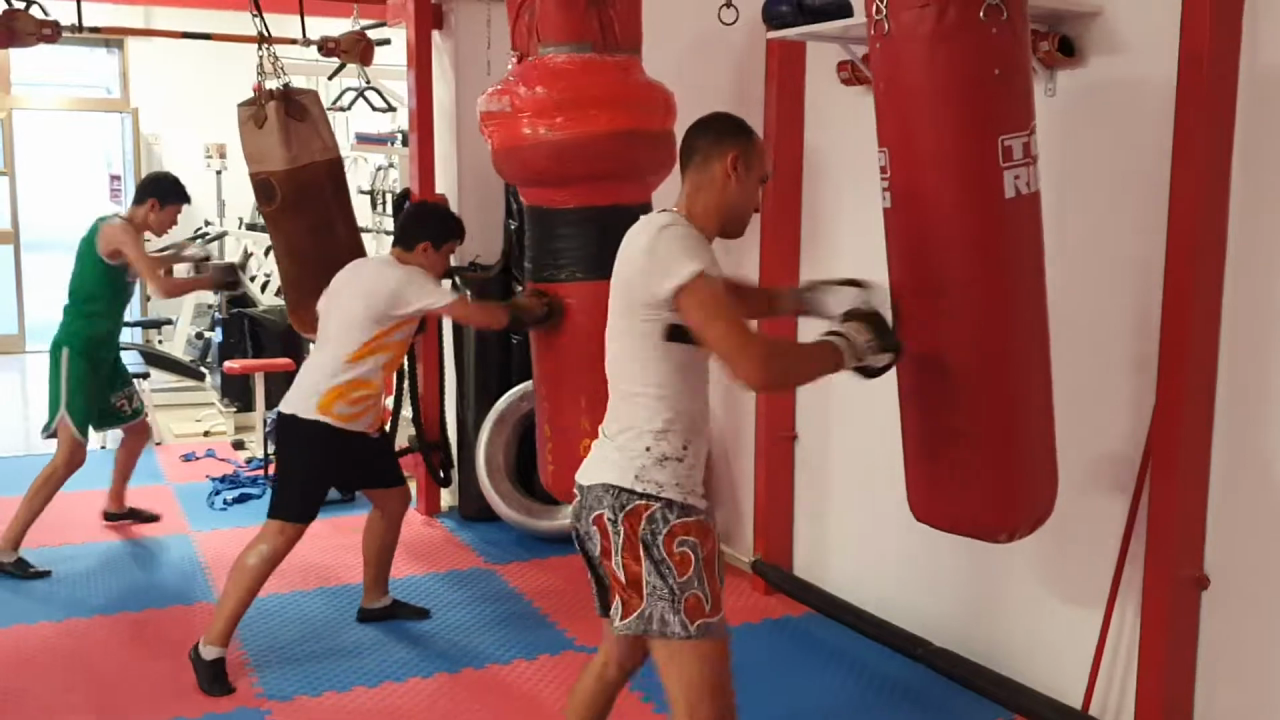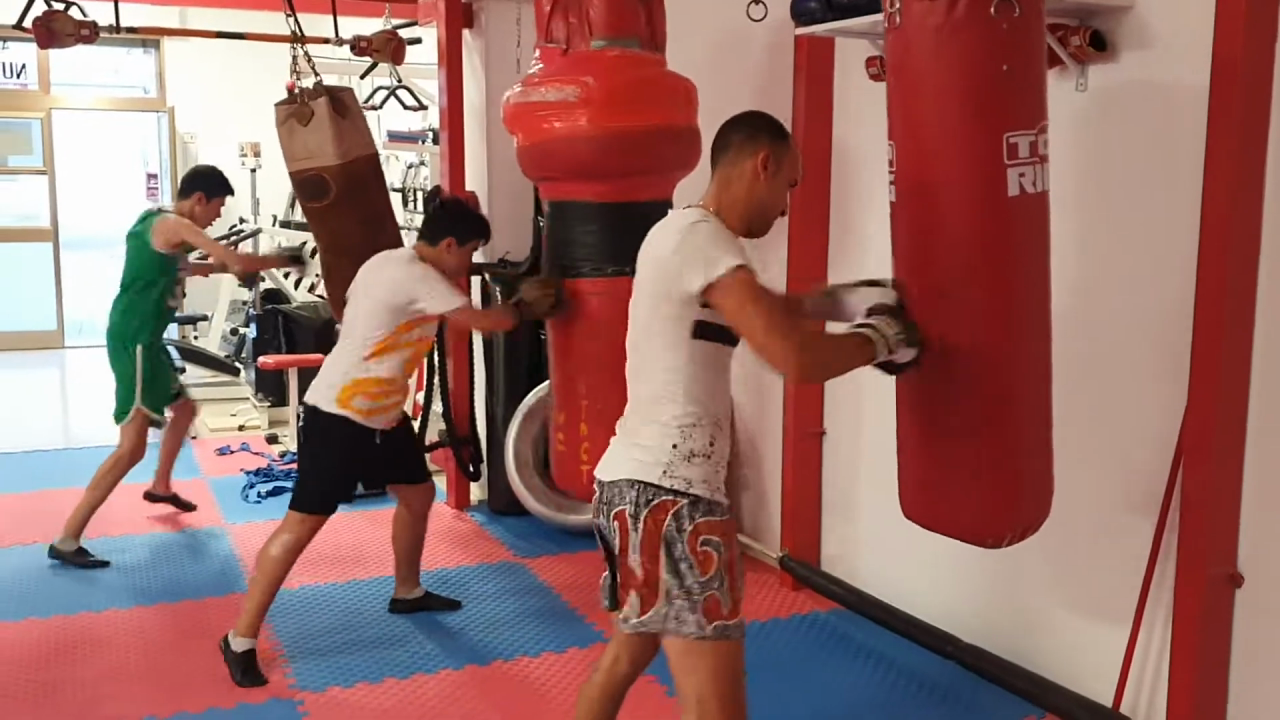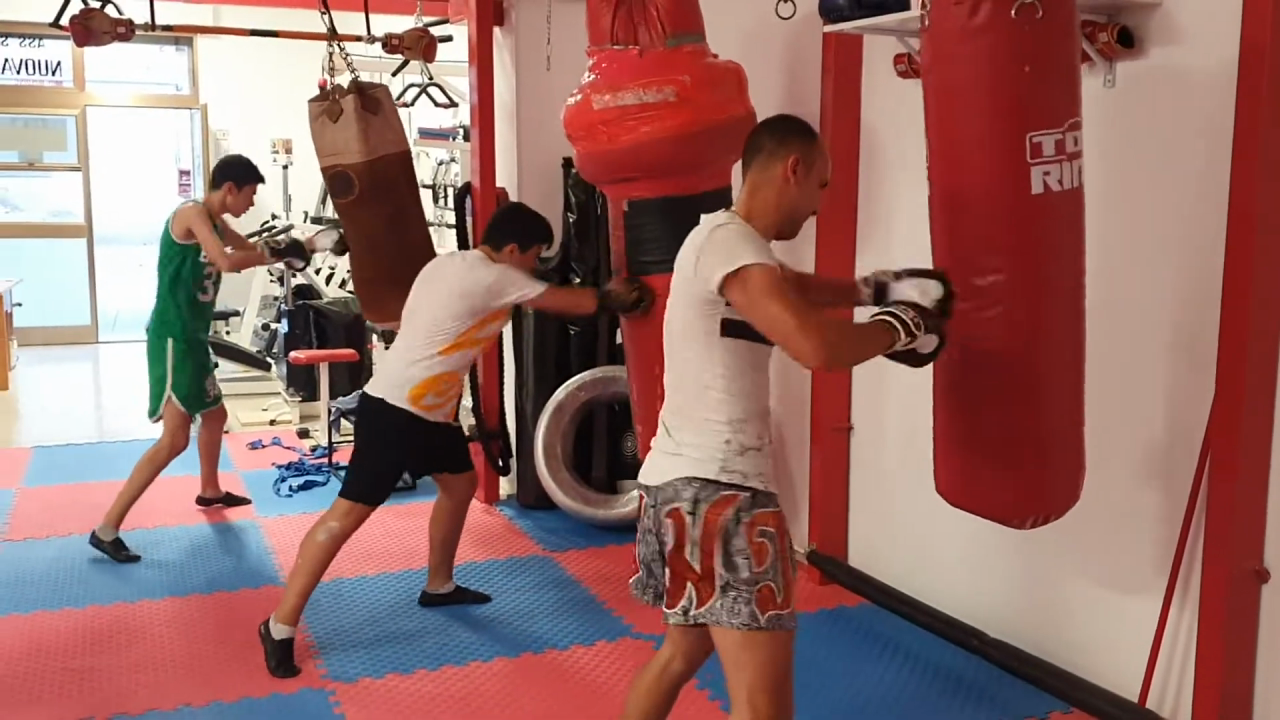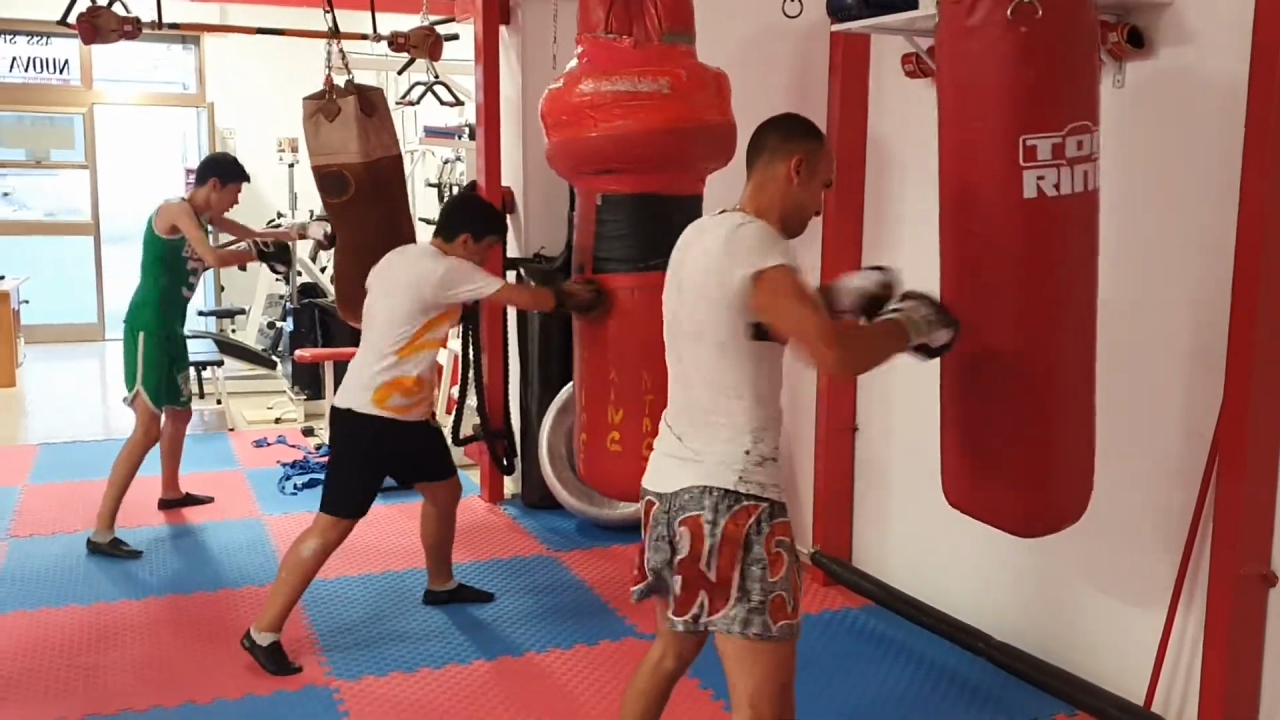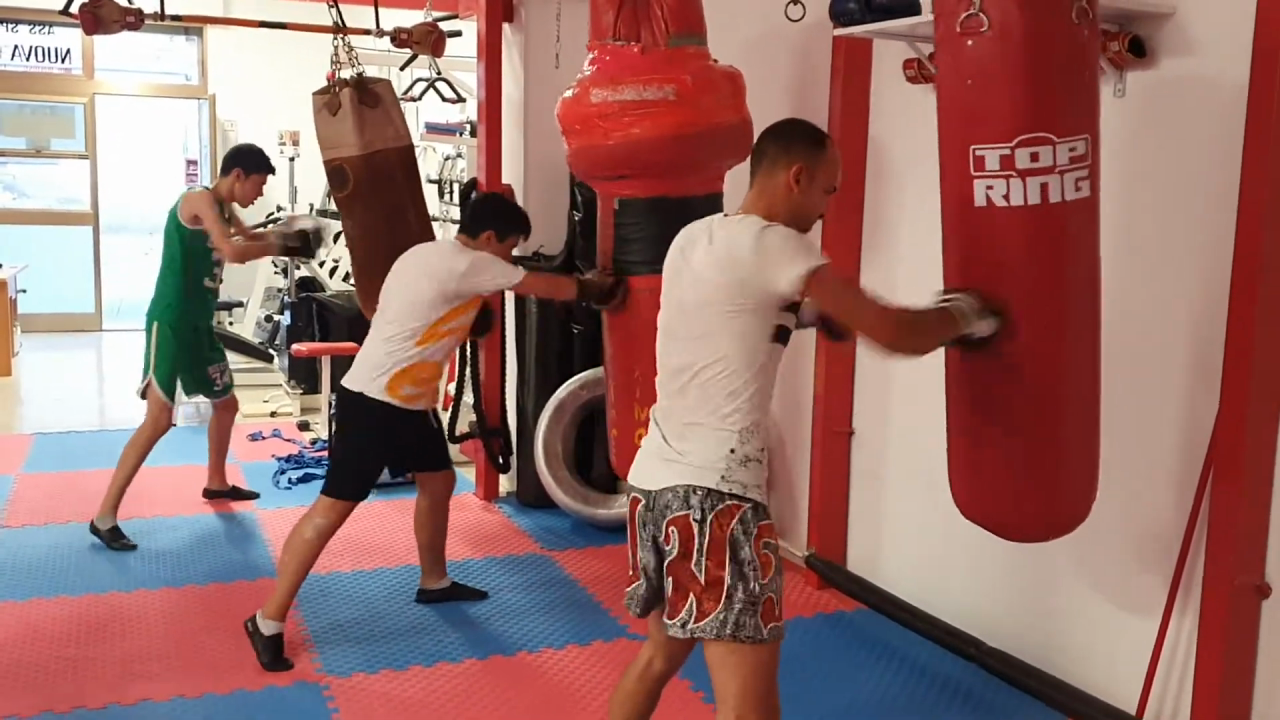
dt=1s
person 1, frame 1
left shoulder: (657, 236)
right shoulder: (674, 244)
left elbow: (736, 301)
right elbow: (757, 368)
left wrist: (812, 296)
right wrist: (851, 344)
left hip: (609, 482)
right hip: (646, 493)
left knee: (623, 649)
person 1, frame 2
left shoulder: (672, 233)
right shoulder: (705, 240)
left elbow: (761, 311)
right elbow: (795, 359)
right wrist: (878, 336)
left hip: (626, 475)
right hip: (669, 489)
left knee: (632, 644)
person 1, frame 3
left shoulder: (712, 236)
right shoulder: (732, 240)
left elbow: (798, 290)
right elbow: (816, 348)
left wrist: (886, 284)
right wrist: (904, 323)
left hip: (667, 478)
right hip: (715, 487)
left knee: (686, 648)
person 1, frame 4
left shoulder: (695, 238)
right shoulder: (752, 242)
right elbow: (834, 352)
right wrist: (911, 321)
left hip: (668, 483)
right hip: (729, 497)
left knee: (673, 647)
person 1, frame 5
left shoulder: (692, 238)
right shoulder: (773, 245)
right elbow: (890, 332)
left wrist: (812, 309)
right wrist: (962, 314)
left hip: (661, 481)
right hip: (718, 494)
left knee: (663, 649)
person 2, frame 1
left shoulder: (362, 270)
right shoulder: (405, 279)
right elbow: (480, 316)
right wrist: (527, 311)
left hip: (354, 420)
right hip: (313, 421)
left knee: (391, 499)
right knee: (281, 535)
left ankle: (376, 600)
right ankle: (212, 648)
person 2, frame 2
left shoulder: (390, 263)
right shoulder: (416, 276)
right elbow: (485, 323)
right wrist: (529, 303)
left hip: (381, 413)
right hip: (339, 413)
left knee: (417, 494)
right knee: (302, 526)
left ankle: (408, 592)
right ankle: (241, 640)
person 2, frame 3
left shoulder: (447, 263)
right shoulder: (497, 276)
right elbow: (571, 303)
right wrist: (616, 297)
left hip: (429, 407)
right hip: (397, 409)
left knee: (459, 483)
right knee: (348, 514)
left ankle: (439, 586)
right ankle: (282, 625)
person 2, frame 4
left shoulder: (396, 259)
right shoulder: (445, 270)
right elbow: (527, 299)
right wrist: (576, 296)
left hip: (409, 410)
right hip: (368, 417)
left knee: (445, 490)
right knee: (333, 527)
left ankle: (441, 584)
right ankle: (265, 632)
person 2, frame 5
left shoulder: (425, 253)
right shoulder: (471, 263)
right elbow: (546, 287)
right wrist: (596, 287)
left hip: (410, 399)
right hip: (374, 402)
left knee: (436, 485)
right knee: (333, 509)
left ankle: (434, 582)
right ankle: (268, 621)
person 3, frame 1
left shoulder: (124, 231)
right shoulder: (120, 230)
right elbow: (163, 287)
left wrist: (172, 257)
right wrist: (214, 279)
left hip: (103, 352)
right hip: (75, 351)
left knee: (137, 431)
right knee: (71, 456)
left ankle: (116, 506)
person 3, frame 2
left shoulder: (158, 219)
right shoulder: (175, 226)
right elbow: (236, 263)
left wrist: (208, 267)
right wrist: (288, 259)
left hip: (147, 340)
right hip: (134, 343)
left knee: (184, 410)
right knee: (132, 445)
left ankle: (160, 487)
right ankle: (66, 541)
person 3, frame 3
left shoulder: (211, 220)
right shoulder: (192, 214)
left elbow: (247, 255)
right elbow: (223, 260)
left wrist: (296, 246)
right wrist: (277, 251)
left hip: (192, 337)
right hip: (173, 338)
left knee: (214, 416)
right knee: (175, 438)
left ankle: (210, 490)
right ankle: (106, 530)
person 3, frame 4
left shoulder: (199, 213)
right shoulder: (176, 210)
left elbow: (252, 235)
right elbow: (212, 256)
left wrist: (288, 233)
right wrist: (258, 251)
left hip: (170, 329)
right hip: (148, 330)
left knee: (179, 413)
right knee: (149, 428)
left ankle: (171, 491)
right ankle: (102, 532)
person 3, frame 5
left shoulder: (225, 208)
right shoulder: (200, 198)
right elbow: (232, 251)
left wrist: (292, 240)
right wrist: (278, 243)
left hip: (199, 324)
right hip: (171, 321)
left knee: (226, 403)
right knee: (159, 419)
left ankle: (217, 482)
right ankle: (105, 517)
